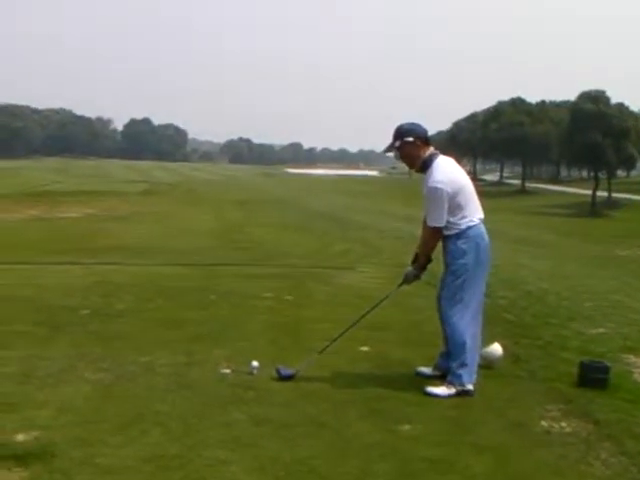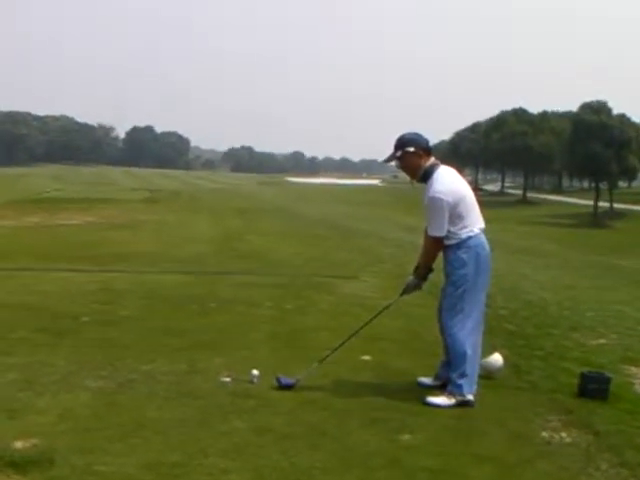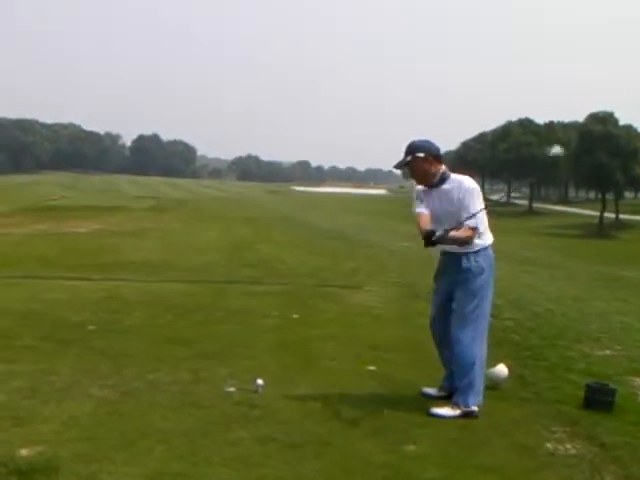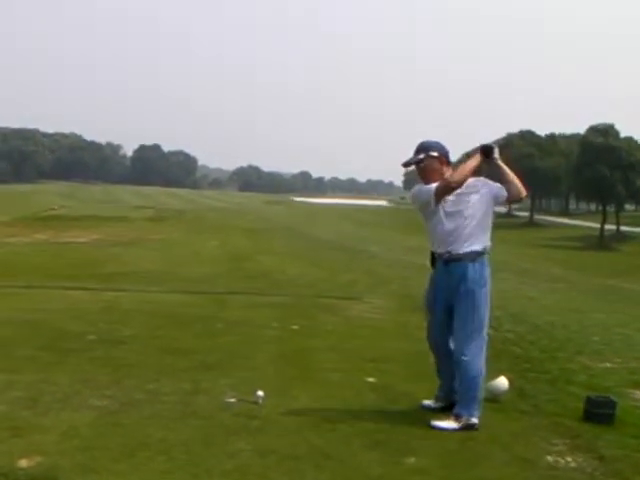
dt=0.5s
person 1, frame 1
left shoulder: (436, 181)
right shoulder: (441, 163)
left elbow: (435, 230)
right elbow: (430, 222)
left wrist: (418, 266)
right wrist: (418, 256)
left hip: (465, 243)
right hip: (463, 240)
left knee: (457, 308)
right knee: (448, 304)
left ankle: (461, 379)
right ankle: (448, 363)
person 1, frame 2
left shoulder: (438, 191)
right shoulder: (443, 173)
left elbow: (435, 240)
right elbow: (432, 233)
left wrist: (419, 275)
right wrist: (420, 268)
left hip: (466, 253)
right hip: (464, 250)
left knee: (459, 319)
right knee: (449, 315)
left ankle: (462, 390)
right ankle: (448, 373)
person 1, frame 3
left shoulder: (465, 186)
right shoulder: (422, 192)
left elbow: (469, 233)
right elbow: (423, 219)
left wrist: (449, 236)
right wrist: (429, 234)
left hip: (474, 263)
right hip: (449, 262)
left knee: (465, 333)
right knee: (441, 326)
left ankle: (467, 401)
right ankle: (453, 383)
person 1, frame 4
left shoulder: (480, 187)
right shoulder: (420, 194)
left elbow: (519, 194)
right elbow: (450, 184)
left wrist: (496, 161)
right wrist: (478, 156)
left hip: (472, 270)
right hip: (442, 269)
left knee: (467, 344)
right knee: (438, 338)
left ankle: (467, 413)
right ankle: (449, 395)
